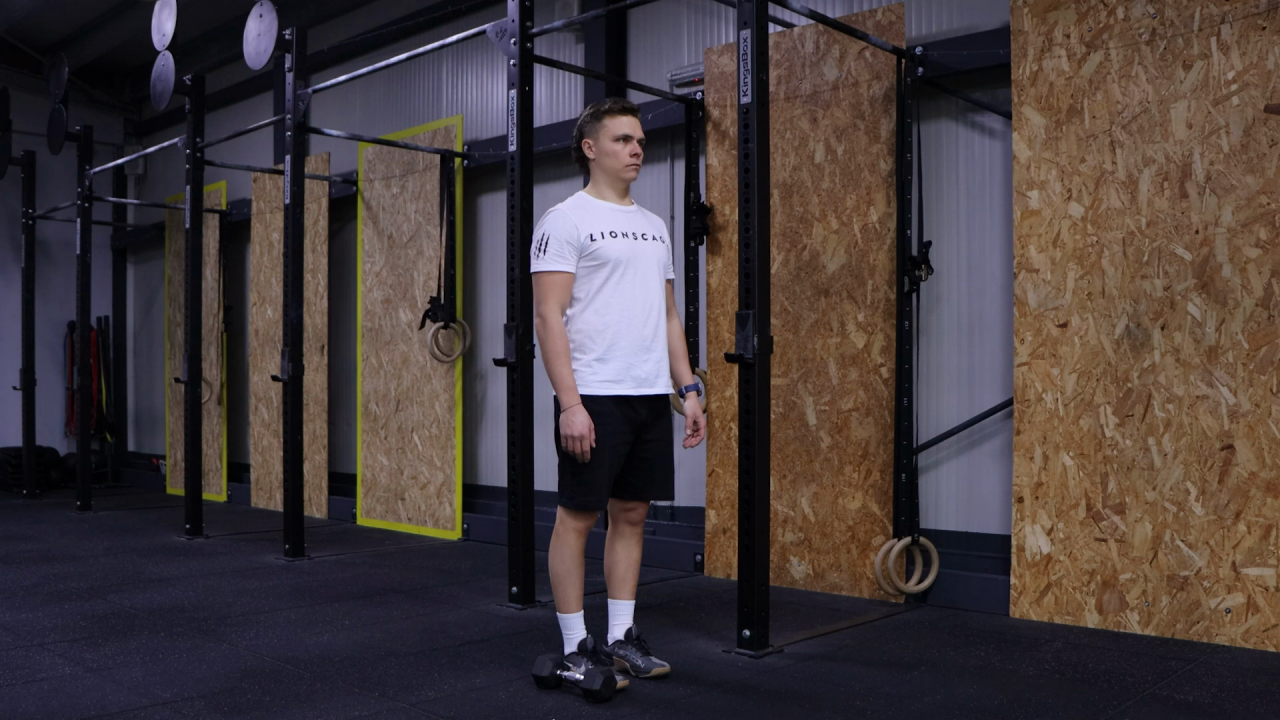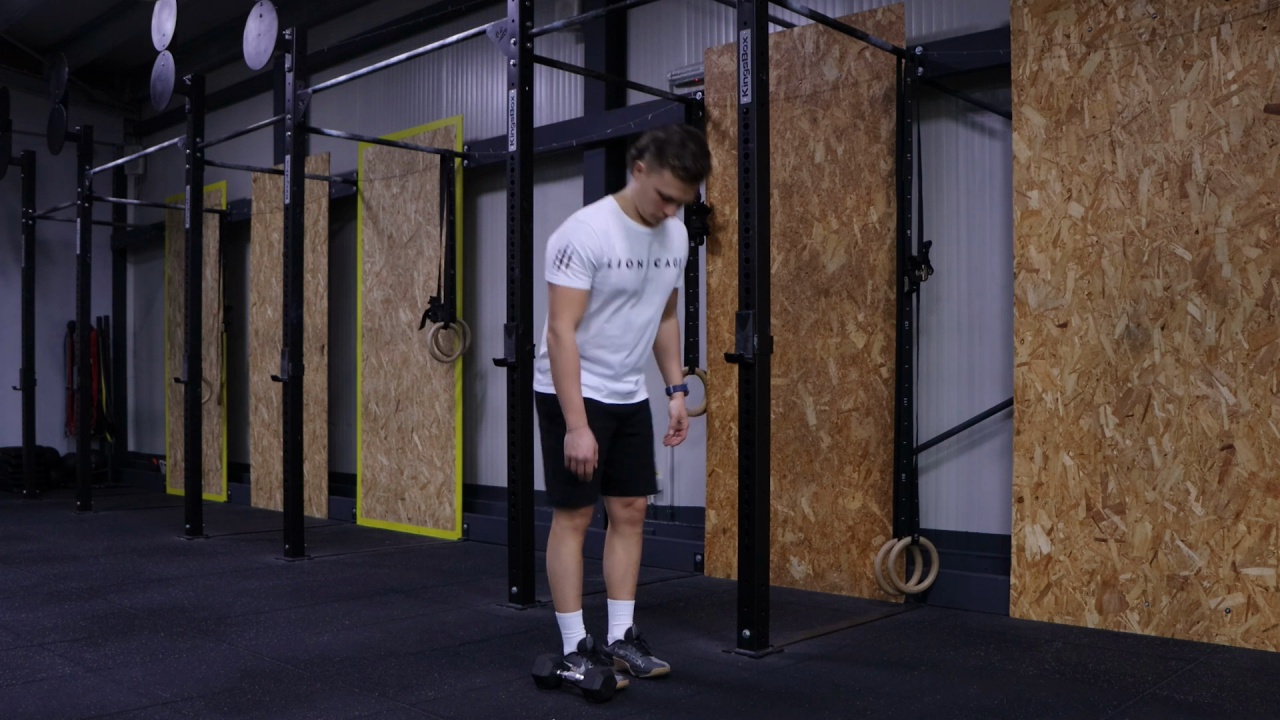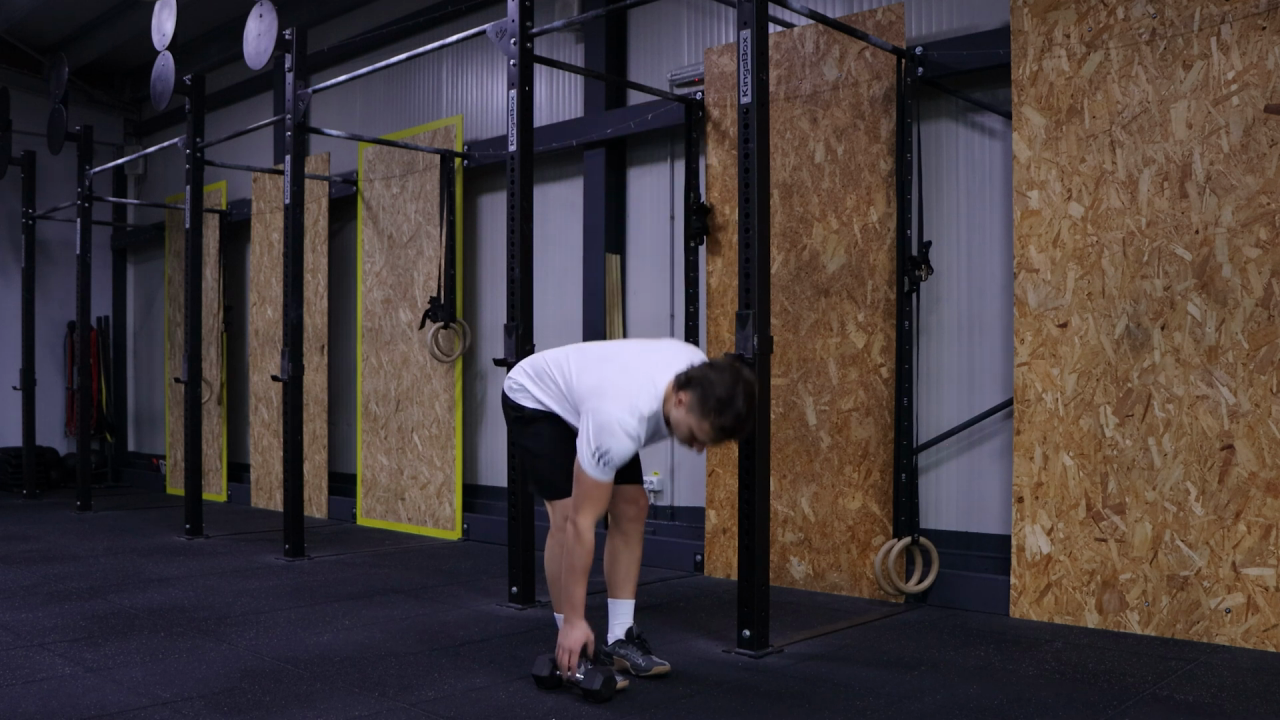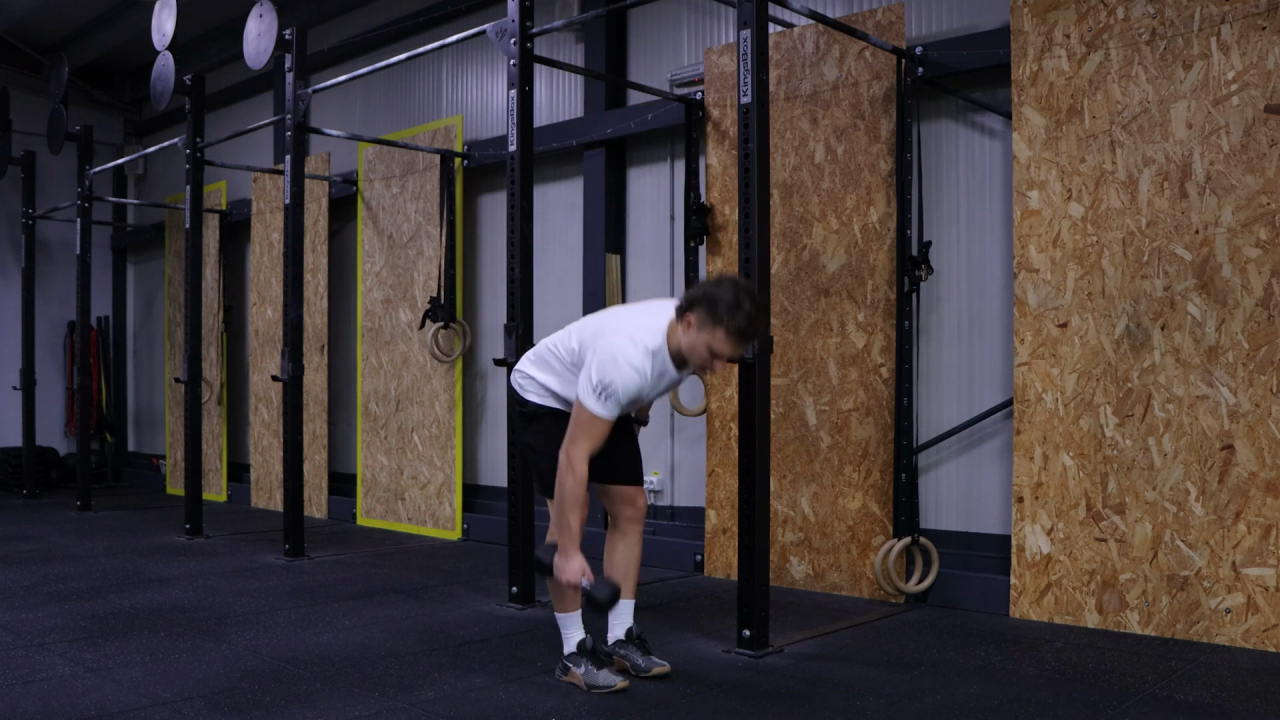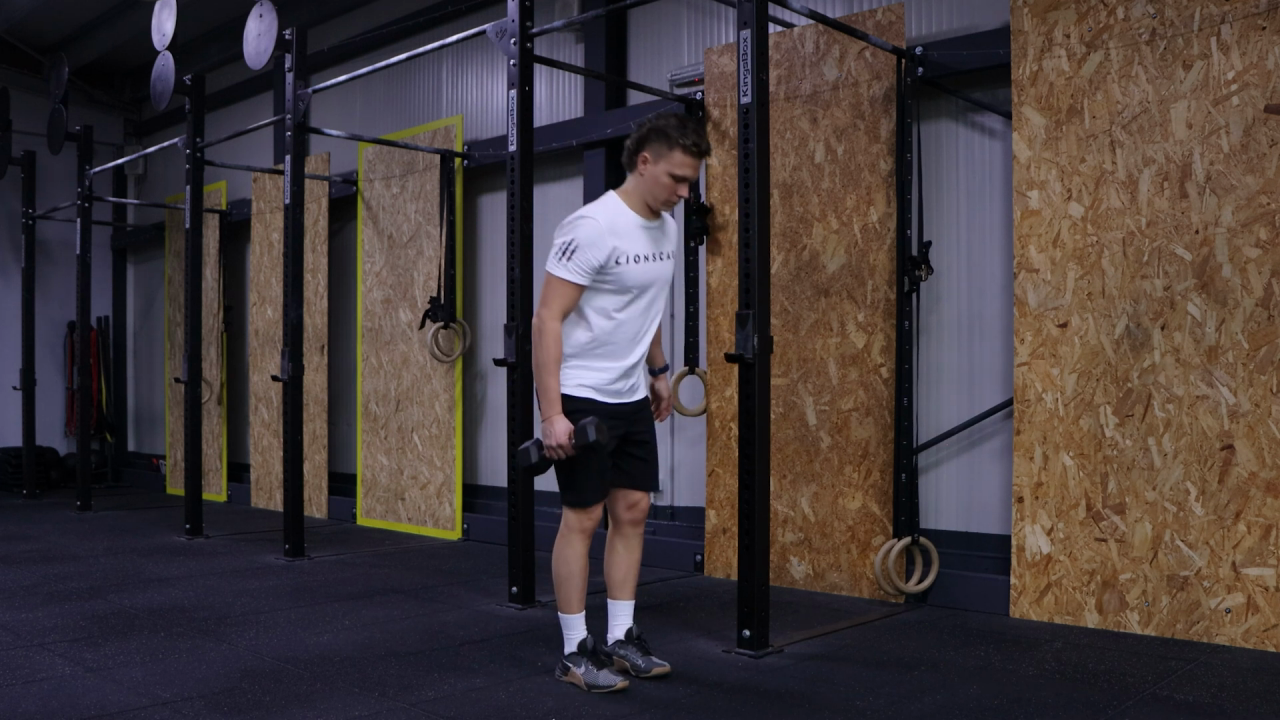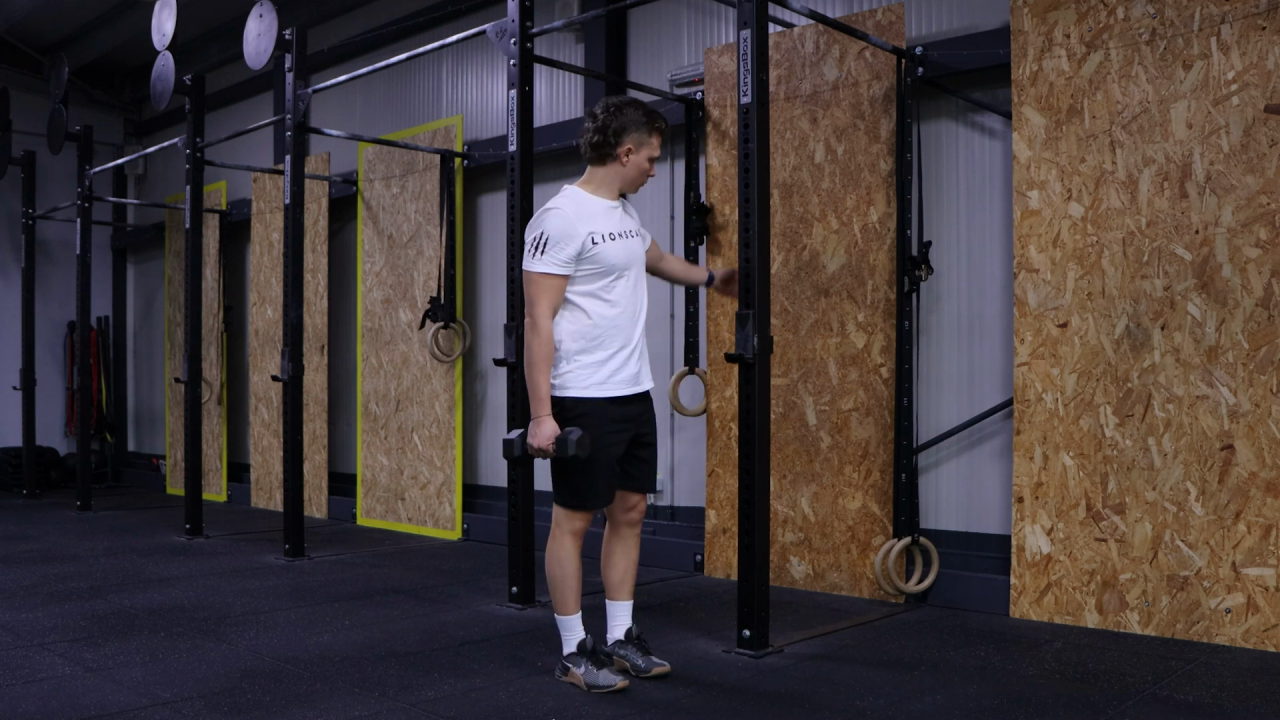
dt=0.5s
person 1, frame 1
left shoulder: (654, 227)
right shoulder: (566, 221)
left elbow: (667, 316)
right elbow: (549, 318)
left wrist: (688, 389)
right wrist: (571, 403)
left hip: (650, 397)
right hip: (594, 398)
left knee: (631, 516)
right knee: (578, 517)
left ankle: (620, 639)
right ankle: (575, 647)
person 1, frame 2
left shoulder: (676, 237)
right shoulder: (586, 233)
right elbow: (561, 332)
left wrist: (676, 390)
right wrist: (575, 425)
left hip: (628, 397)
right hip: (573, 396)
left knee: (629, 513)
right knee: (573, 516)
left ankle: (620, 639)
right ankle: (575, 649)
person 1, frame 3
left shoulder: (702, 376)
right shoulder: (620, 422)
right elbow: (580, 524)
right wrist: (573, 623)
left hip: (580, 388)
right hip: (534, 400)
left knee: (632, 509)
right knee: (567, 511)
left ankle: (620, 637)
right ankle: (576, 647)
person 1, frame 4
left shoulder: (697, 328)
right shoulder: (625, 358)
right elbow: (573, 457)
left wrist: (636, 419)
right wrist: (568, 552)
left hip: (605, 404)
right hip: (546, 395)
left knee: (631, 506)
right knee: (566, 511)
left ankle: (620, 638)
right ankle: (574, 650)
person 1, frame 5
left shoulder: (666, 229)
right shoulder: (593, 227)
right elbow: (548, 320)
left wrist: (660, 371)
right wrist: (551, 414)
left hip: (632, 396)
right hip: (581, 397)
left knee: (633, 513)
right knee: (583, 517)
left ankle: (621, 639)
right ankle: (575, 652)
person 1, frame 6
left shoulder: (623, 214)
right shoulder: (561, 218)
left elbow: (654, 258)
right elbow: (539, 321)
left wrist: (706, 277)
right wrist: (541, 413)
left hip: (634, 394)
right hip: (584, 400)
left knee: (629, 513)
right knee: (574, 521)
left ankle: (620, 638)
right ankle: (574, 650)
